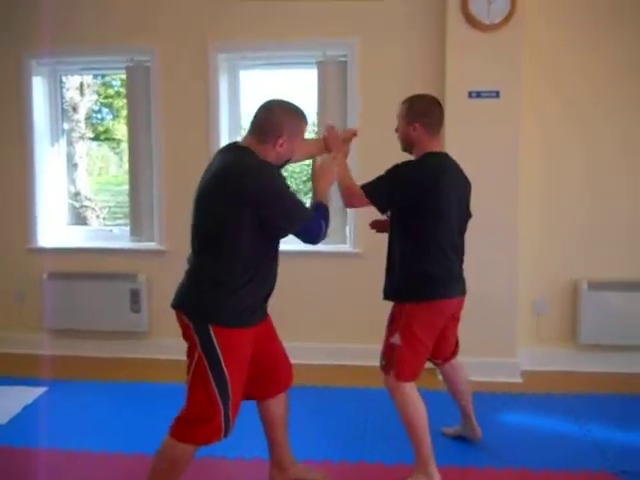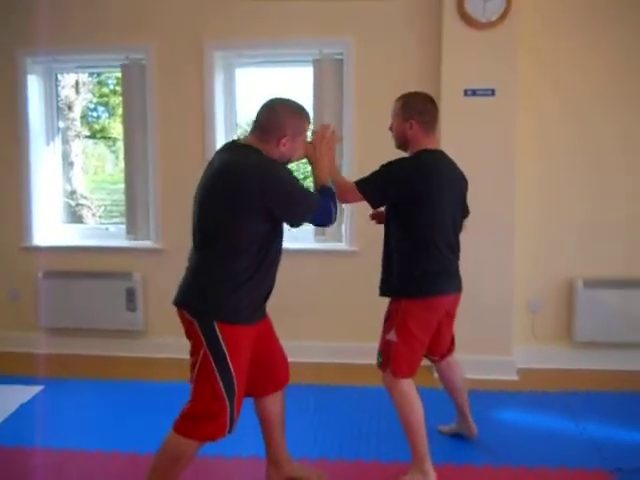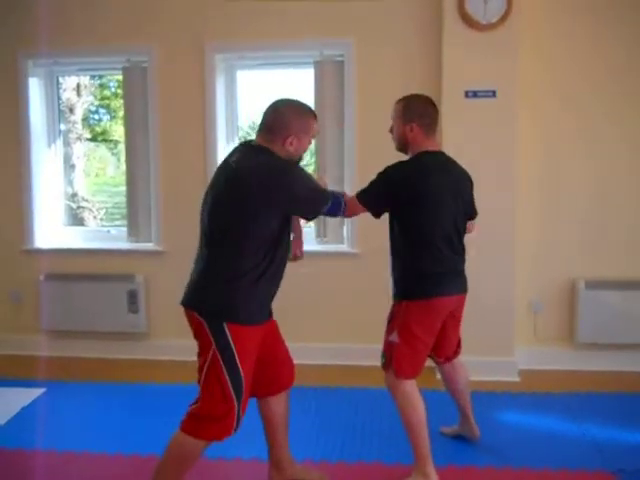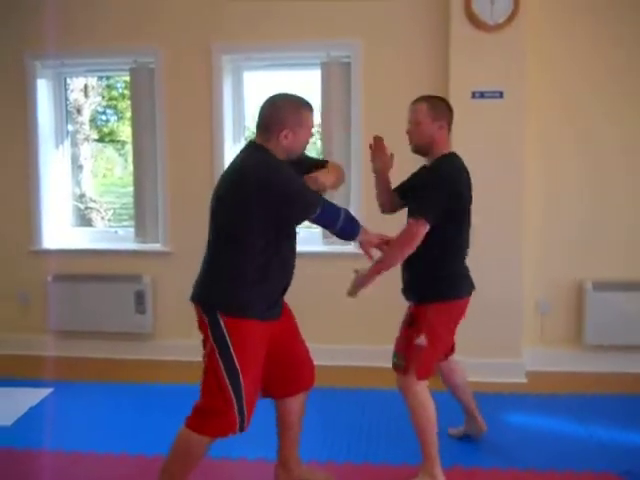
dt=0.4s
person 1, frame 1
left shoulder: (412, 174)
right shoulder: (456, 173)
left elbow: (352, 198)
right wrist: (396, 225)
left hip: (421, 295)
right hip: (451, 288)
left knee: (398, 377)
right knee: (446, 358)
right ankle: (470, 425)
person 1, frame 2
left shoulder: (404, 171)
right shoulder: (452, 171)
left elbow: (345, 193)
left hip: (417, 291)
right hip: (447, 284)
left knee: (396, 374)
right knee: (443, 354)
right ankle: (466, 422)
person 1, frame 3
left shoulder: (401, 175)
right shoulder: (458, 174)
left elbow: (349, 208)
left hip: (420, 292)
right hip: (453, 286)
left knee: (398, 375)
right knee: (446, 357)
right ankle: (468, 425)
person 1, frame 4
left shoulder: (447, 176)
right shoulder: (427, 173)
left elbow: (410, 238)
right elbow: (388, 205)
left wrist: (369, 273)
right wrist: (383, 171)
left hip: (440, 293)
right hip: (440, 288)
left knee: (410, 375)
right knee: (439, 359)
right ankle: (473, 419)
person 2, frame 1
left shoulder: (237, 156)
right shoulder: (256, 176)
left elbow: (290, 153)
right elbow: (313, 231)
left wrist: (329, 144)
right wrist: (323, 185)
left hip: (242, 305)
right hip: (216, 313)
left knee: (275, 378)
right knee: (207, 415)
person 2, frame 2
left shoulder: (236, 153)
right shoulder: (264, 174)
right elbow: (323, 214)
left wrist: (314, 149)
right wrist: (322, 171)
left hip: (238, 302)
right hip: (217, 309)
left knee: (272, 375)
right knee: (211, 412)
person 2, frame 3
left shoulder: (246, 156)
right shoulder: (276, 174)
right elbow: (333, 205)
left wrist: (294, 230)
right wrist: (323, 198)
left hip: (243, 303)
right hip: (224, 309)
left knee: (277, 376)
right knee: (218, 410)
person 2, frame 4
left shoulder: (277, 161)
right shoulder: (265, 173)
left elbow: (328, 173)
right elbow: (326, 215)
left wrist: (321, 177)
right wrist: (366, 235)
left hip: (266, 300)
right hip: (232, 307)
left knee: (295, 376)
right knee: (222, 408)
